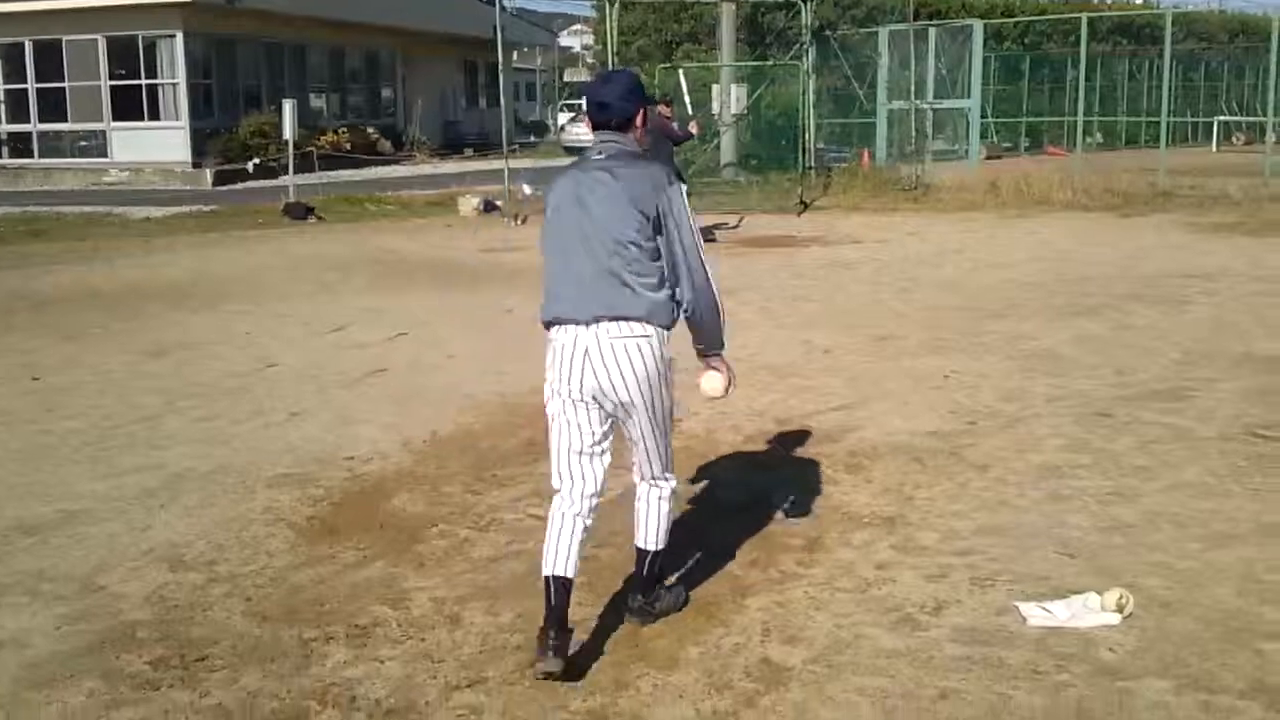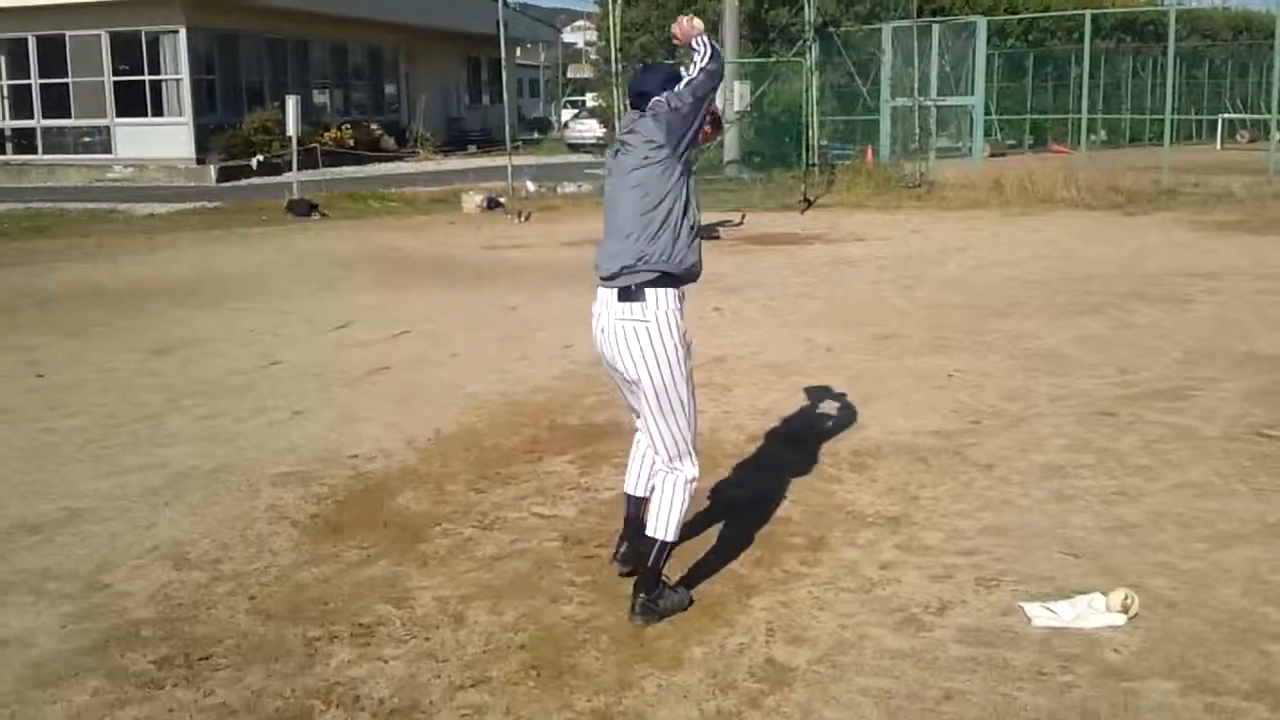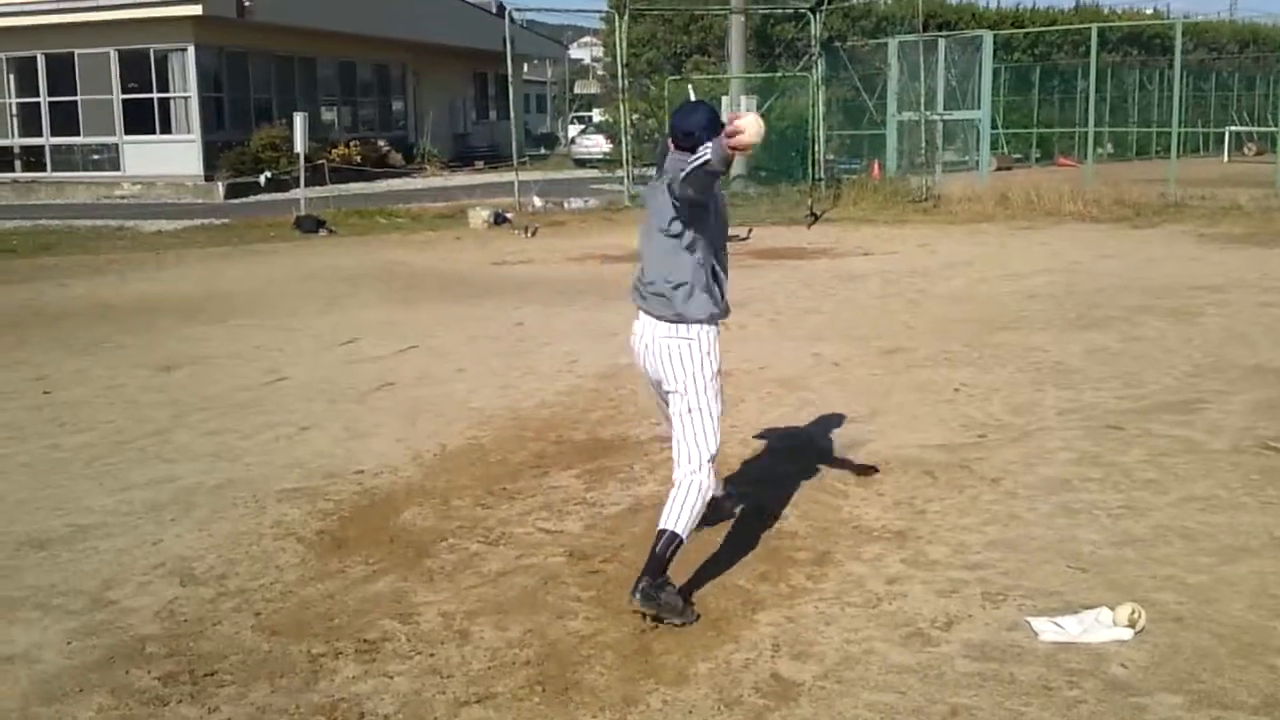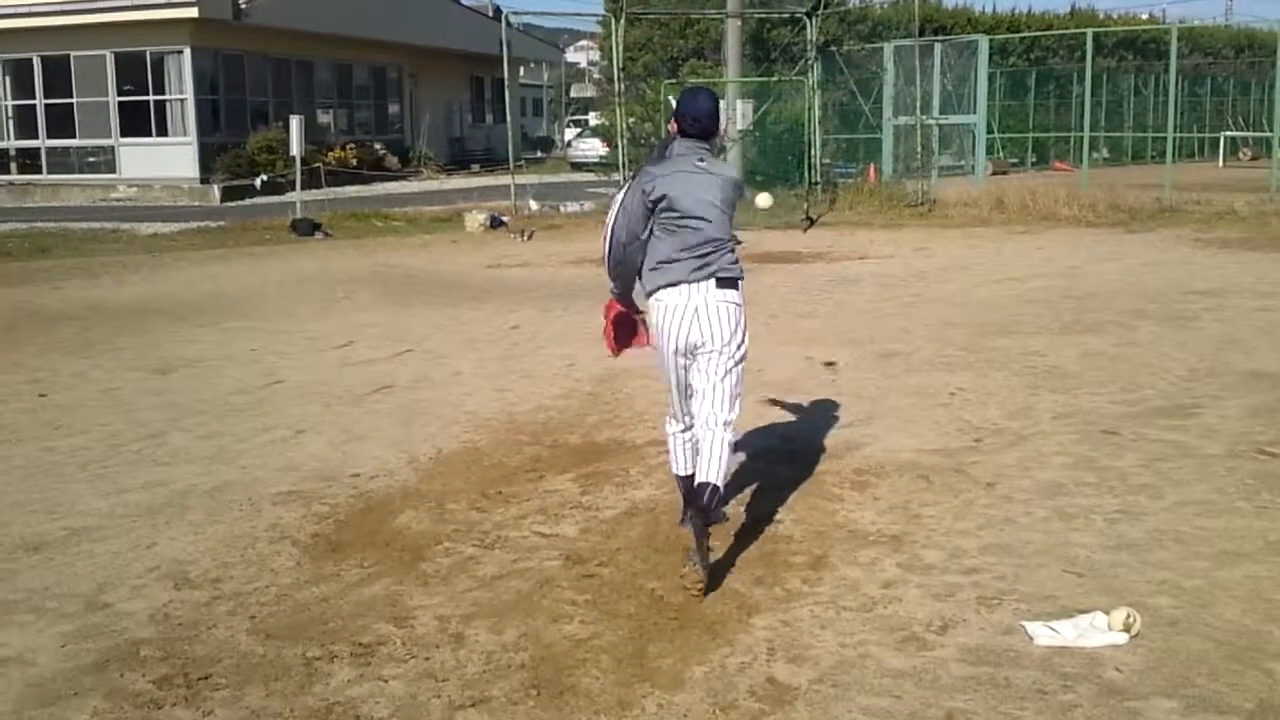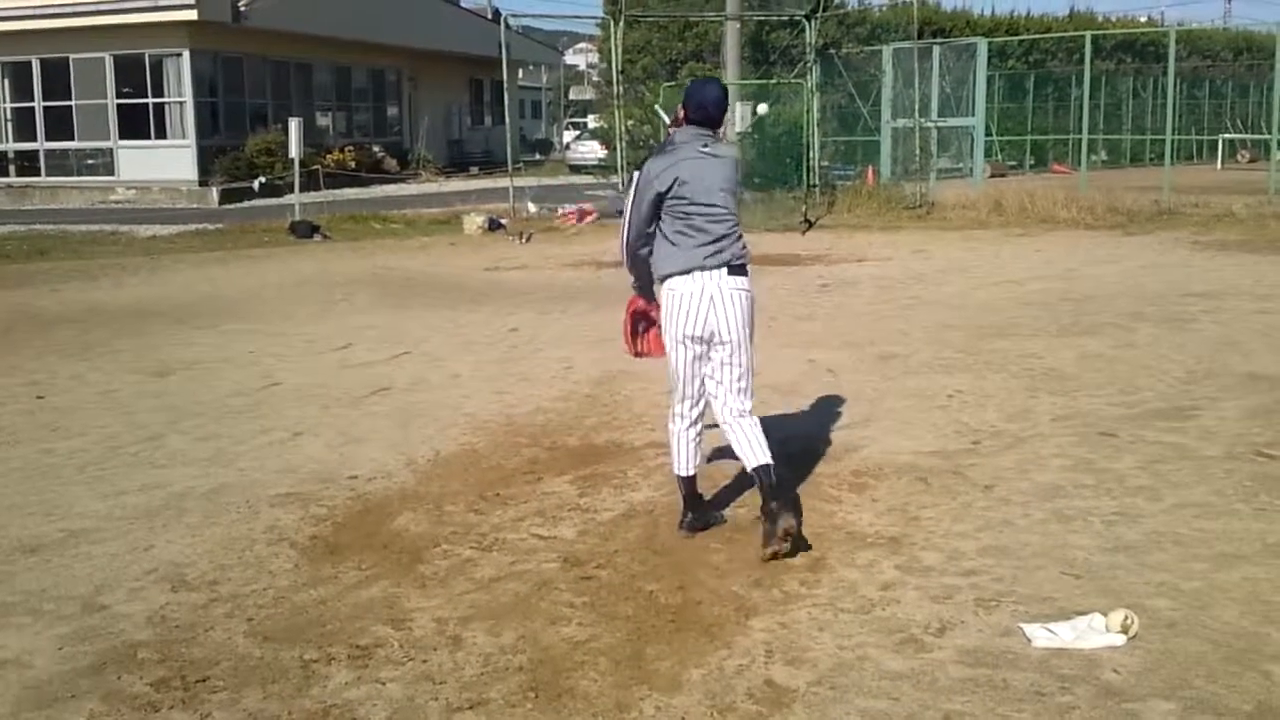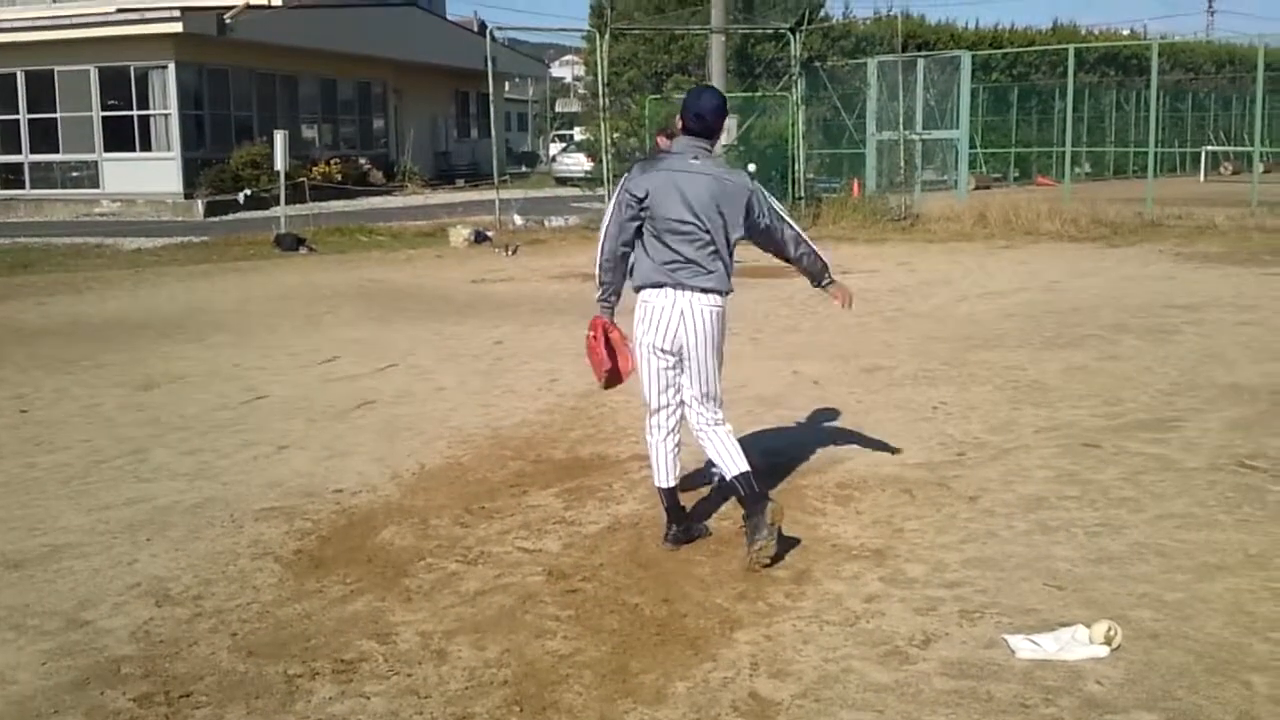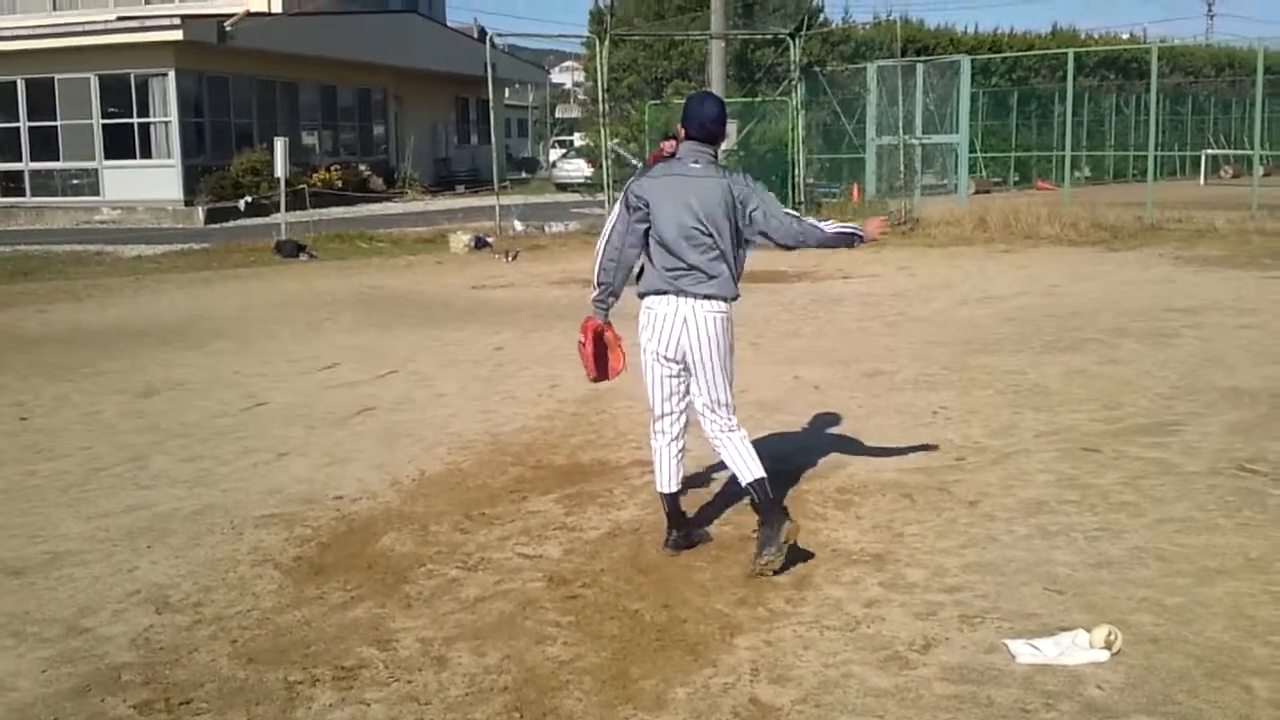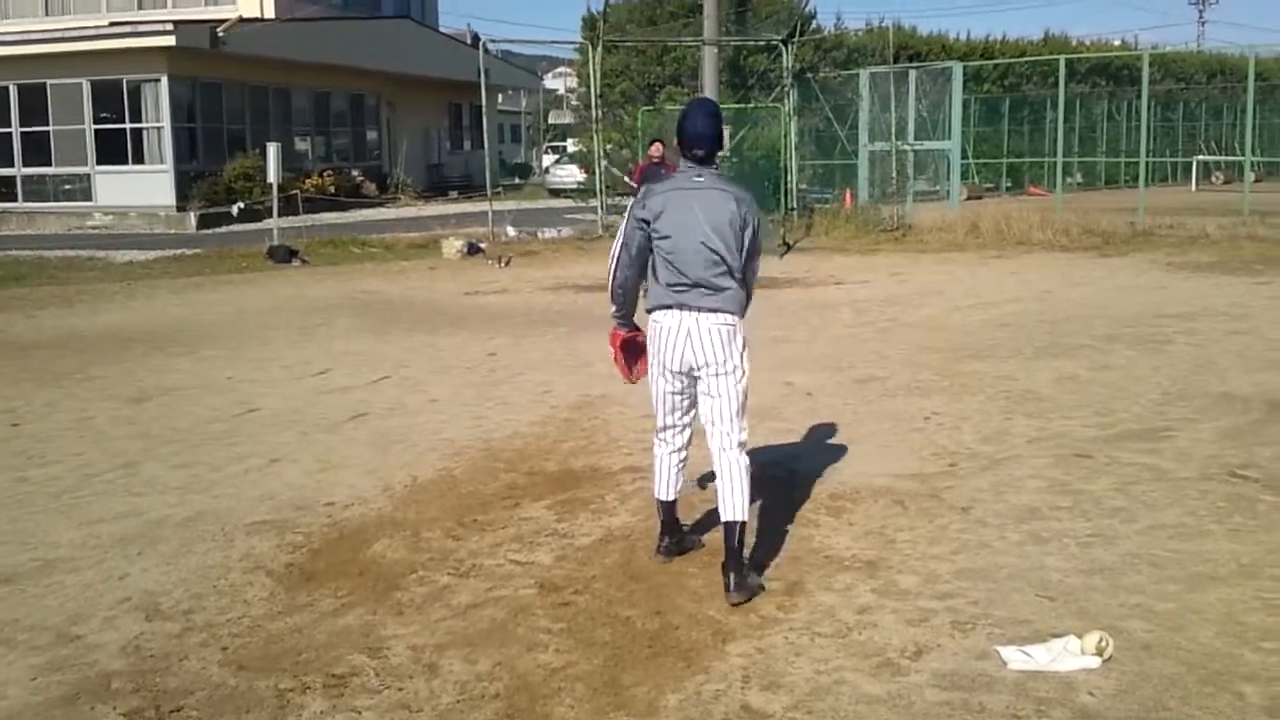
dt=0.3s
person 1, frame 1
left shoulder: (557, 189)
right shoulder: (659, 182)
right elbow: (691, 273)
right wrist: (712, 347)
left hip: (566, 347)
right hip: (634, 344)
left knee: (572, 493)
right knee: (653, 476)
left ankle: (554, 631)
right ankle: (645, 591)
person 1, frame 2
left shoulder: (624, 146)
right shoulder: (661, 130)
right elbow: (706, 75)
right wrist: (698, 38)
left hip: (608, 311)
right hip: (651, 314)
left knee: (650, 430)
right knee: (676, 458)
left ankle: (631, 540)
right ankle: (648, 589)
person 1, frame 3
left shoulder: (659, 189)
right shoulder: (698, 190)
right elbow: (689, 174)
right wrist: (724, 148)
left hip: (647, 333)
right hip: (690, 340)
left knee: (685, 434)
right knee: (698, 464)
left ankle: (704, 504)
right ankle: (653, 580)
person 1, frame 4
left shoulder: (650, 179)
right shoulder: (728, 179)
left elbow: (621, 244)
left wrist: (624, 295)
left hip: (669, 305)
right hip: (721, 303)
left knee: (682, 417)
right knee: (716, 425)
left ankle: (694, 506)
right ankle: (701, 521)
person 1, frame 5
left shoulder: (658, 165)
right shoulder: (728, 161)
left elbow: (636, 236)
left wrist: (644, 288)
left hip: (683, 290)
right hip: (733, 288)
left knee: (685, 406)
right knee: (735, 405)
left ankle: (692, 507)
right ankle: (776, 500)
person 1, frame 6
left shoulder: (645, 174)
right shoulder: (735, 183)
left elbow: (614, 245)
right elbow: (784, 234)
left wrist: (605, 306)
right wrist: (824, 277)
left hip: (656, 306)
right hip: (707, 307)
left knee: (661, 418)
right knee: (706, 416)
left ankle: (675, 520)
right ankle: (755, 504)
person 1, frame 7
left shoulder: (647, 182)
right shoulder: (735, 186)
left elbow: (615, 249)
right elbow: (792, 228)
left wrist: (600, 307)
right wrist: (858, 233)
left hip: (659, 312)
right hip: (711, 314)
left knee: (667, 425)
right knee: (722, 421)
left ankle: (677, 526)
right ankle: (770, 512)
person 1, frame 8
left shoulder: (652, 197)
right shoulder: (740, 201)
left elbow: (626, 267)
right elbow: (748, 273)
left wrist: (622, 319)
left hip: (667, 327)
right hip: (721, 329)
left knee: (670, 436)
right knee: (729, 444)
left ankle: (670, 534)
right ankle: (735, 570)
